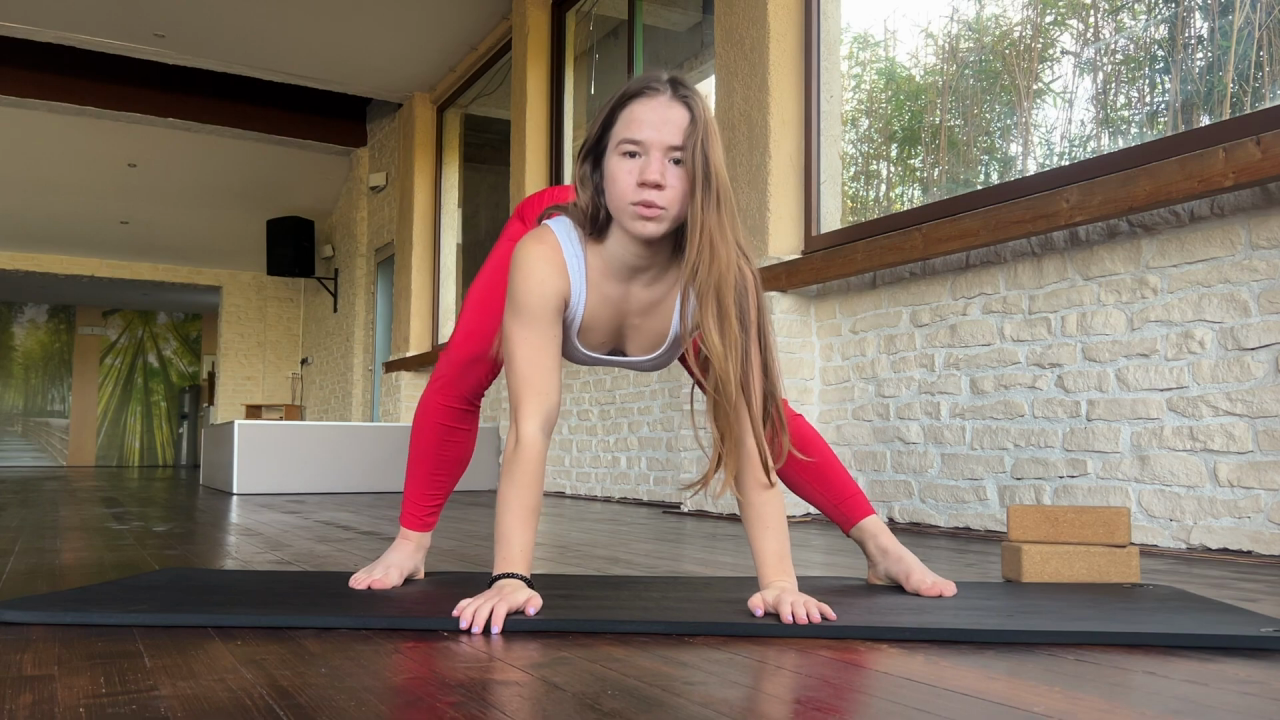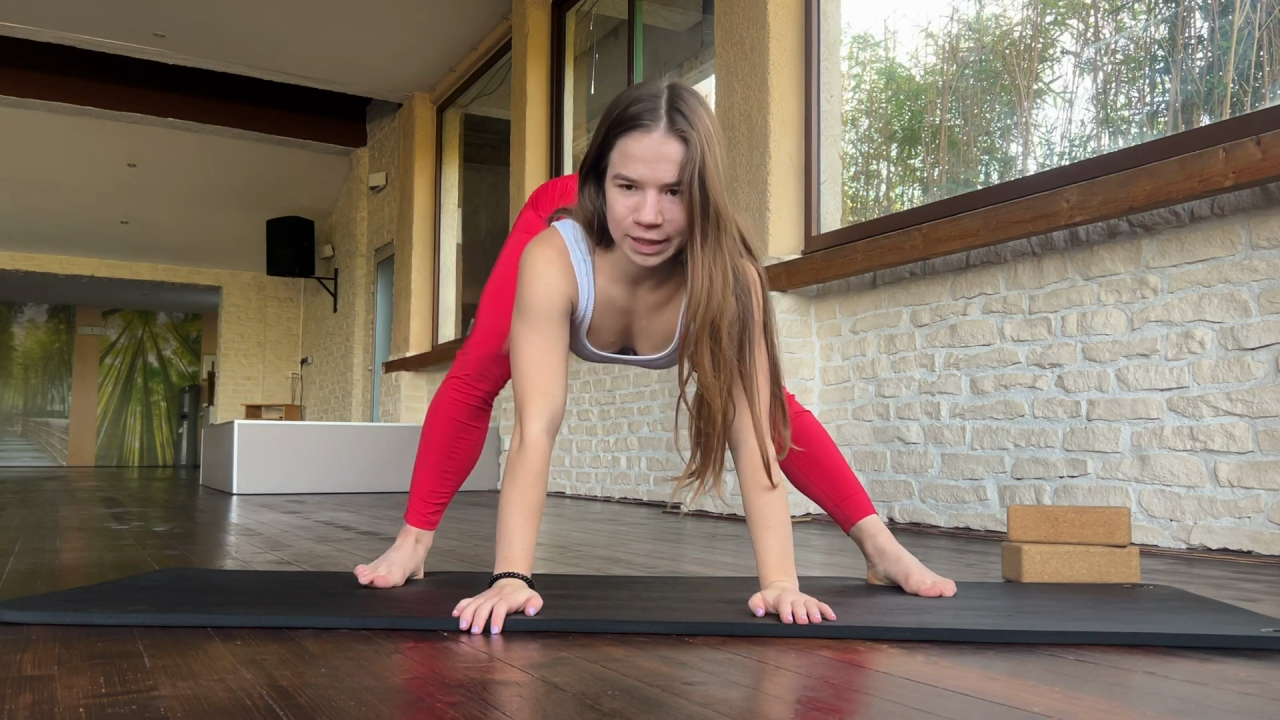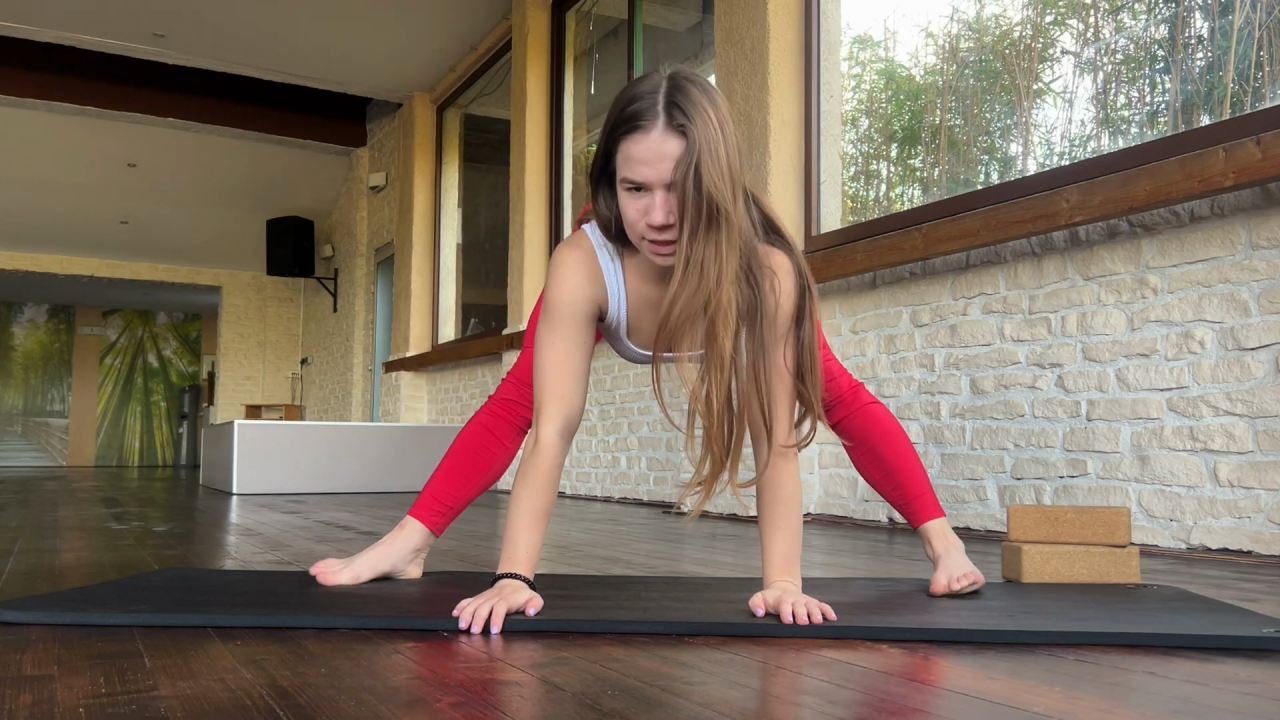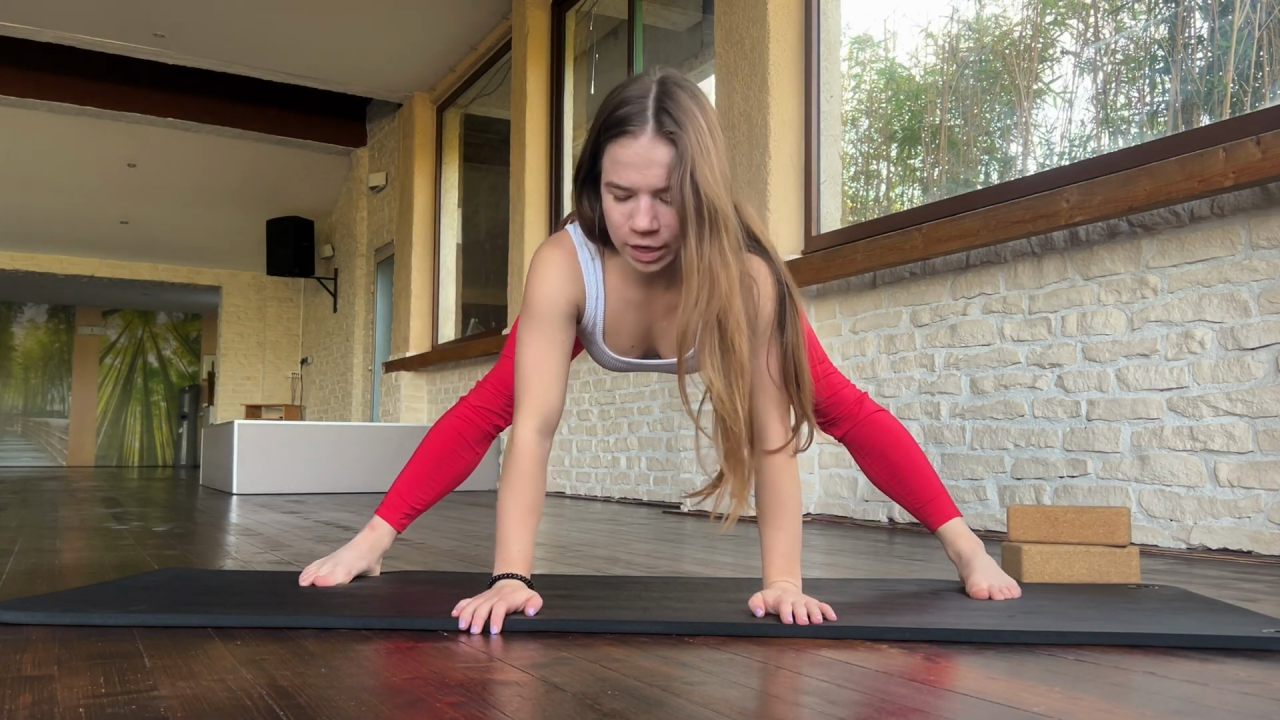
dt=0.7s
person 1, frame 1
left shoulder: (722, 276)
right shoulder: (545, 253)
left elbow: (751, 431)
right elbow: (532, 426)
left wrist: (778, 581)
right wrist: (510, 577)
left knee: (766, 407)
right knee: (459, 380)
left ankle: (879, 545)
right ankle: (413, 541)
person 1, frame 2
left shoulder: (730, 276)
right shoulder: (554, 256)
left elbow: (753, 430)
right elbow: (537, 427)
left wrist: (780, 580)
right wrist: (510, 576)
left hip: (689, 269)
right hip: (562, 227)
left knee: (772, 403)
right knee: (474, 376)
left ankle: (877, 544)
right ankle: (414, 541)
person 1, frame 3
left shoulder: (766, 268)
right shoulder: (585, 263)
left elbow: (777, 434)
right elbow: (551, 426)
left wrist: (783, 582)
right wrist: (514, 577)
left hip: (725, 257)
right hip: (617, 259)
left knee: (836, 395)
right knee: (517, 397)
left ankle: (941, 543)
right ankle: (409, 545)
person 1, frame 4
left shoulder: (744, 272)
right shoulder: (563, 266)
left elbow: (772, 435)
right elbow: (531, 428)
left wrist: (783, 581)
right wrist: (511, 577)
left hip: (709, 267)
right hip: (594, 275)
left knee: (834, 402)
right knee: (490, 401)
left ankle: (964, 545)
right ankle: (372, 543)
